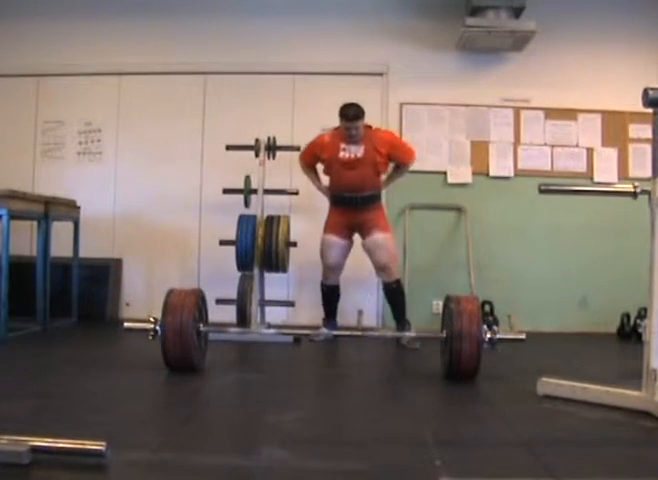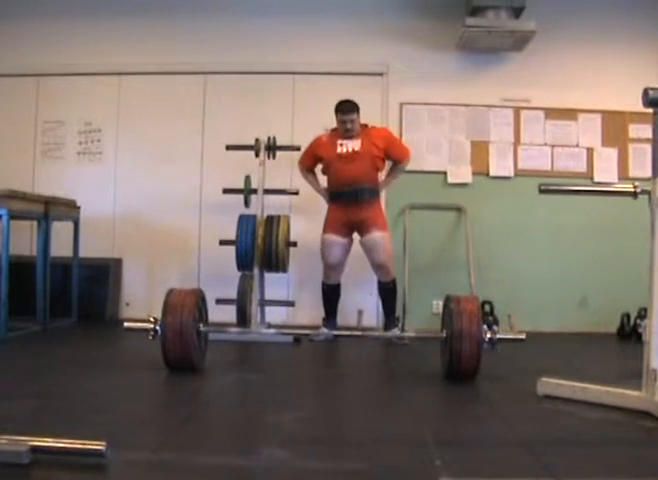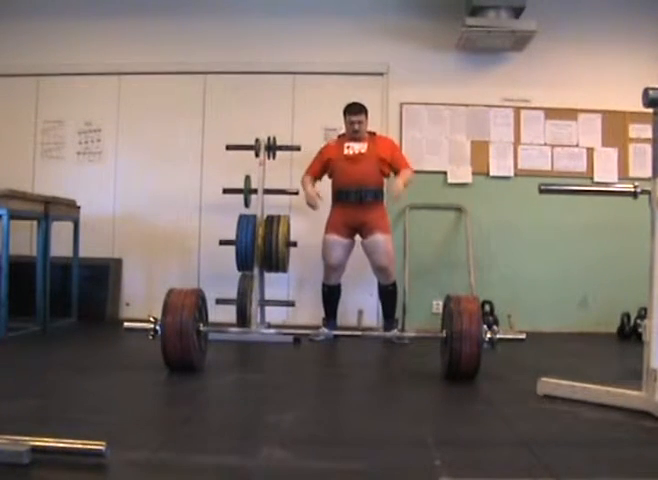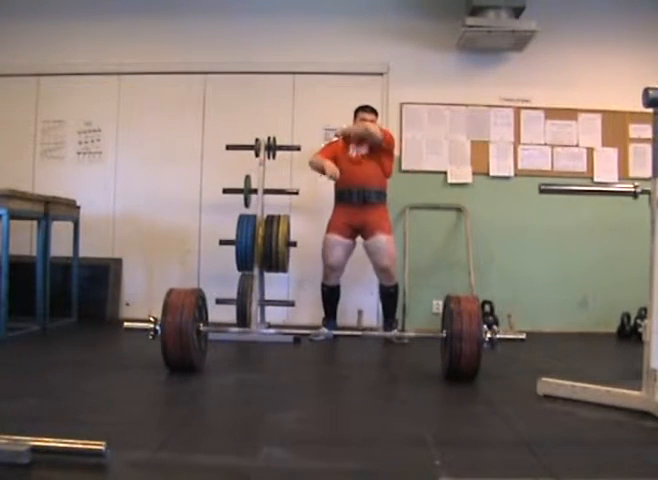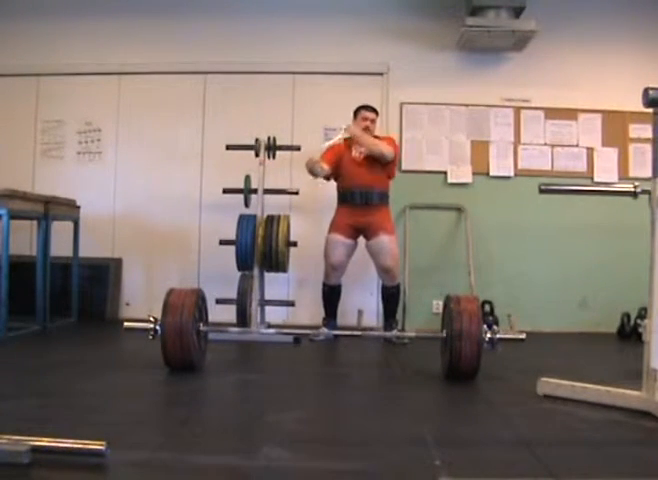
dt=0.4s
person 1, frame 1
left shoulder: (383, 139)
right shoulder: (324, 141)
left elbow: (408, 159)
right elbow: (305, 161)
left wrist: (383, 184)
right wrist: (321, 187)
left hip: (371, 211)
right hip: (339, 212)
left knee: (387, 268)
right knee: (330, 269)
left ankle: (404, 328)
right ankle: (329, 324)
person 1, frame 2
left shoulder: (380, 136)
right shoulder: (323, 142)
left elbow: (403, 158)
right elbow: (304, 166)
left wrist: (382, 185)
right wrist: (321, 191)
left hip: (370, 209)
right hip: (337, 211)
left knee: (384, 267)
right knee: (331, 268)
left ankle: (391, 324)
right ankle: (329, 324)
person 1, frame 3
left shoulder: (384, 144)
right shoulder: (331, 147)
left elbow: (406, 170)
right elbow: (309, 175)
left wrist: (399, 182)
right wrist: (309, 191)
left hip: (373, 212)
right hip: (340, 213)
left knee: (385, 269)
right knee: (331, 269)
left ankle: (391, 326)
right ankle: (329, 324)
person 1, frame 4
left shoulder: (382, 142)
right shoulder: (338, 145)
left elbow: (373, 133)
right elbow: (314, 160)
left wrist: (349, 132)
right wrist: (326, 164)
left hip: (375, 213)
right hip: (343, 213)
left knee: (387, 270)
right knee: (330, 269)
left ankle: (391, 326)
right ankle: (329, 324)
person 1, frame 5
left shoulder: (386, 143)
right shoulder: (338, 147)
left elbow: (386, 154)
right elbow: (320, 166)
left wrist: (357, 135)
right wrist: (315, 165)
left hip: (378, 215)
right hip: (345, 214)
left knee: (390, 271)
right knee: (332, 269)
left ankle: (391, 326)
right ankle: (329, 324)
